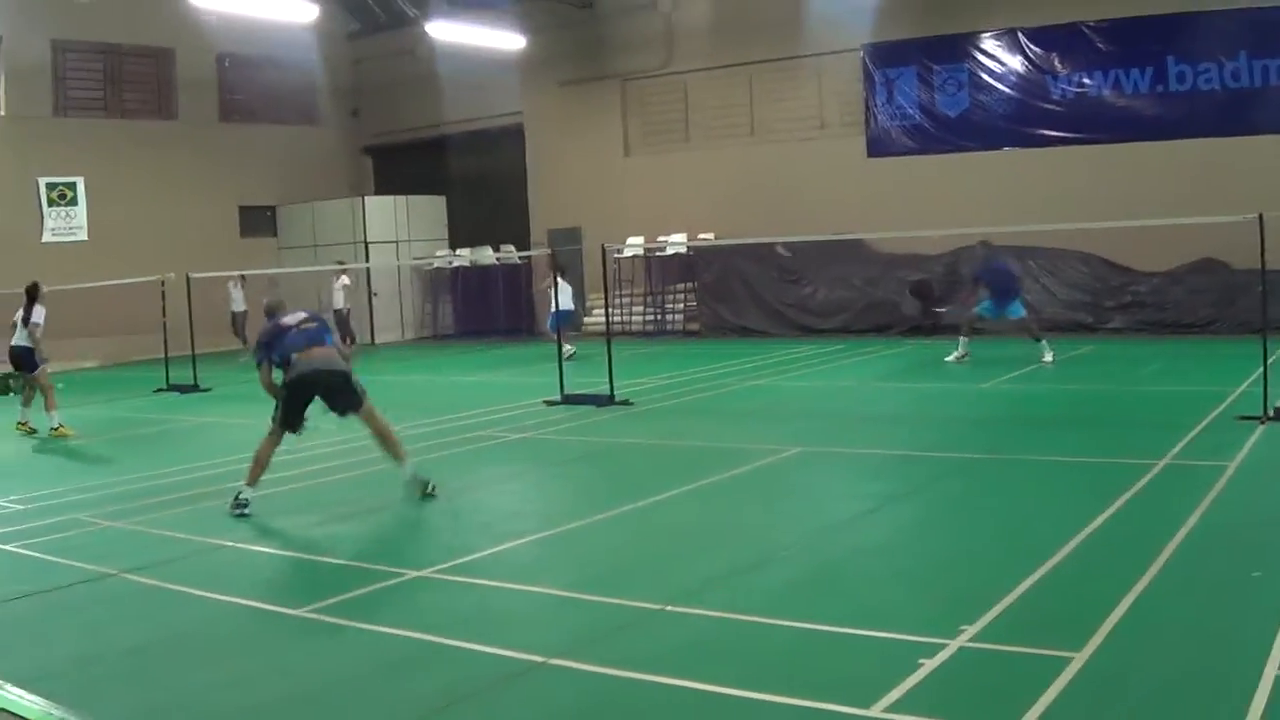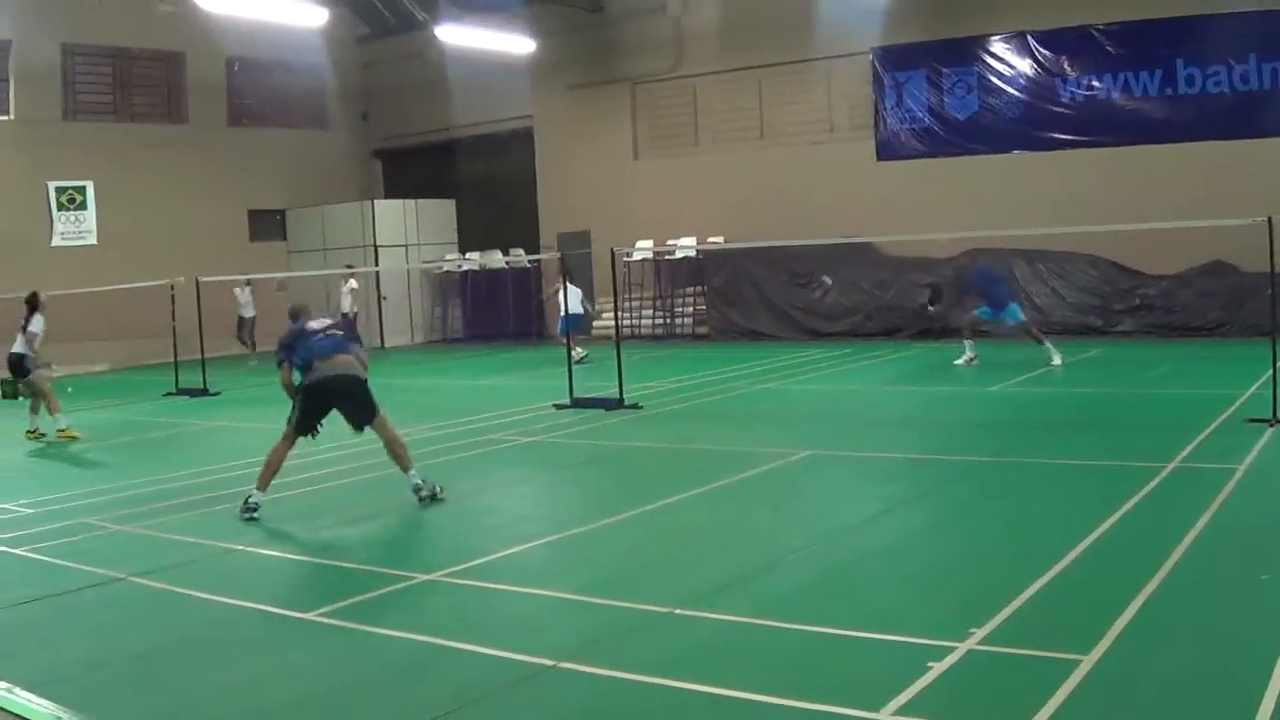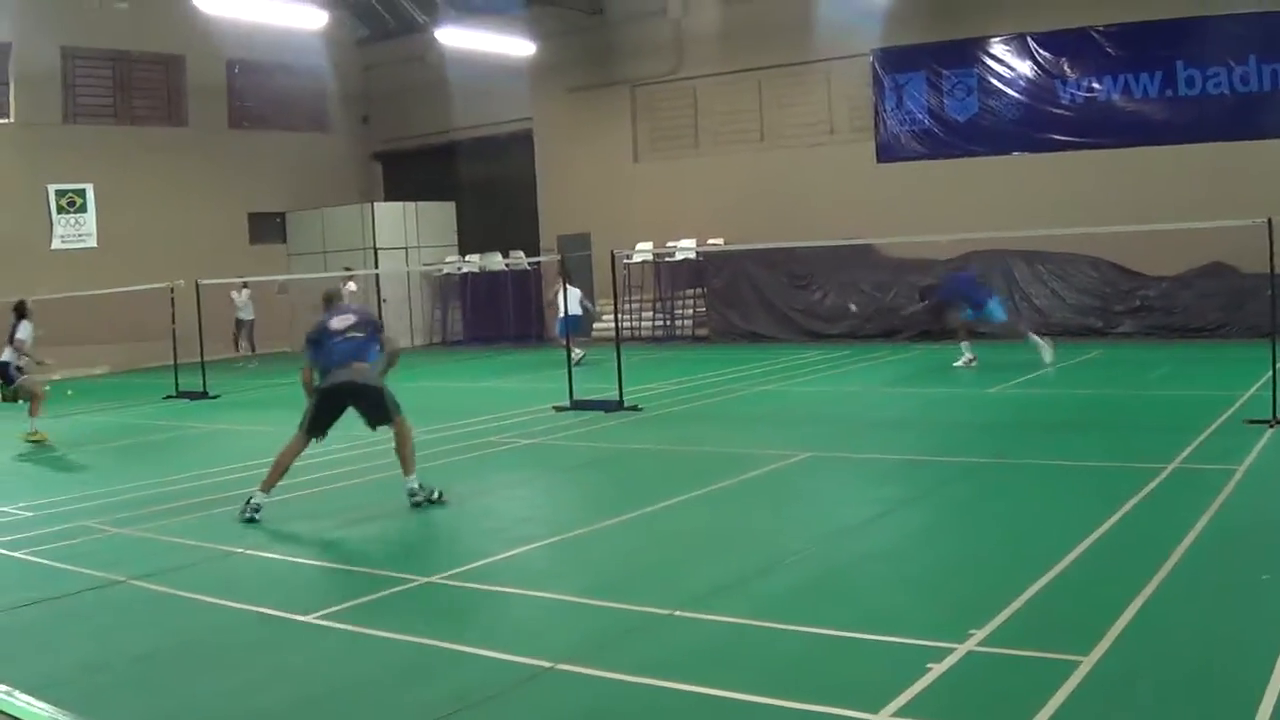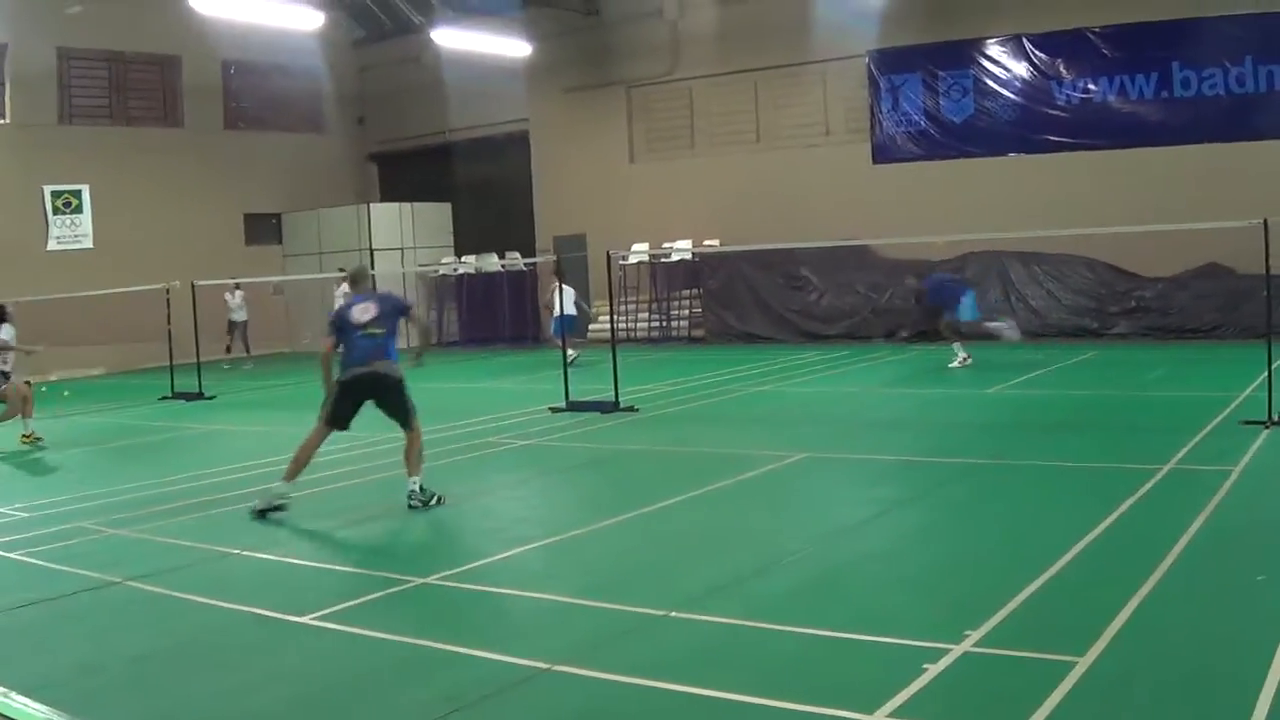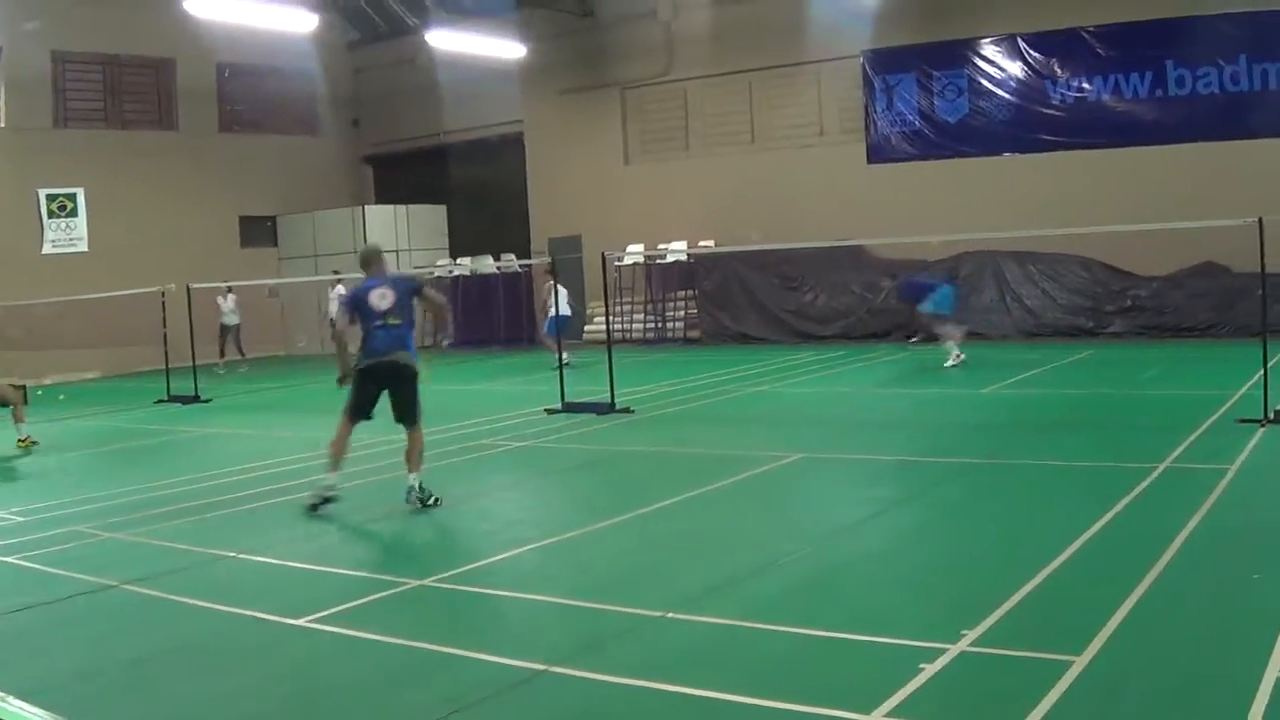
dt=0.1s
person 1, frame 1
left shoulder: (265, 335)
right shoulder: (313, 318)
left elbow: (266, 382)
right elbow: (345, 354)
left wrist: (284, 399)
left hip: (299, 374)
right hip: (330, 367)
left knee: (274, 435)
right knee: (370, 416)
left ankle: (244, 495)
right ankle: (411, 475)
person 1, frame 2
left shoulder: (288, 337)
right shoulder: (336, 326)
left elbow: (285, 380)
right elbow: (362, 360)
left wrist: (308, 414)
left hip: (316, 382)
right hip: (350, 374)
left knee: (288, 440)
right knee: (382, 426)
left ankle: (255, 499)
right ankle: (415, 484)
person 1, frame 3
left shoulder: (317, 331)
right shoulder: (365, 316)
left elbow: (307, 377)
right elbow: (393, 351)
left wrist: (315, 404)
right wrist: (380, 375)
left hip: (332, 383)
right hip: (367, 379)
left knee: (299, 442)
right knee: (400, 425)
left ankle: (257, 500)
right ankle: (414, 488)
person 1, frame 4
left shoulder: (342, 313)
right shoulder: (389, 300)
left elbow: (327, 353)
left wrist: (329, 389)
left hip: (351, 375)
right hip: (386, 373)
left knee: (319, 432)
right knee: (412, 427)
left ankle: (278, 492)
right ankle: (416, 490)
person 1, frame 5
left shoulder: (357, 293)
right shoulder: (406, 282)
left elbow: (339, 331)
right elbow: (440, 303)
left wrist: (345, 367)
right wrist: (441, 328)
left hip: (369, 364)
right hip: (403, 362)
left knee: (347, 422)
right knee: (413, 427)
left ankle: (329, 483)
right ankle: (415, 487)
